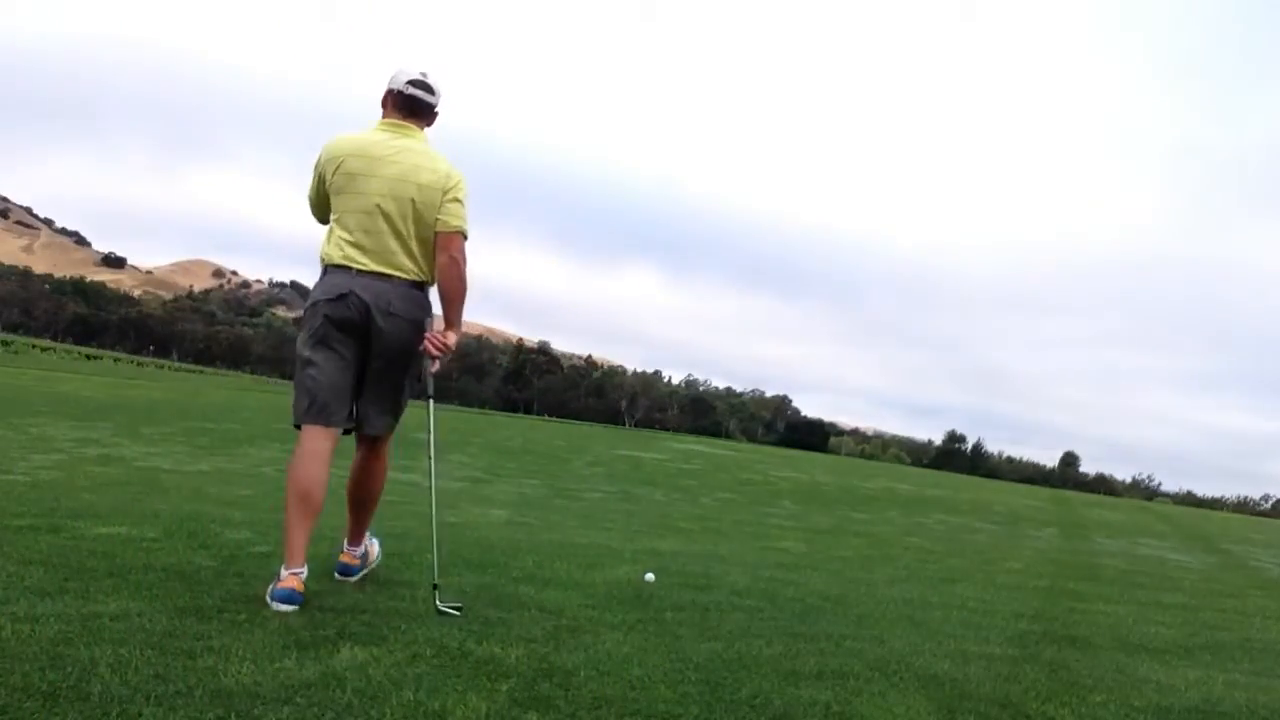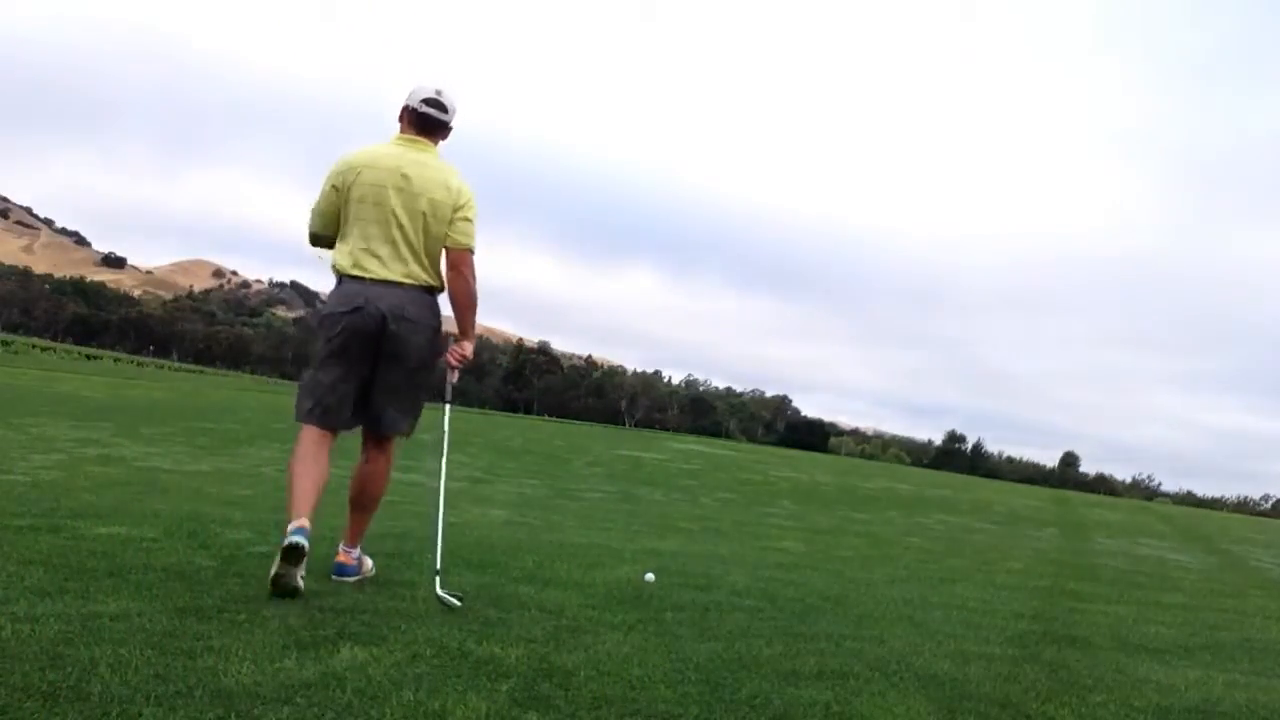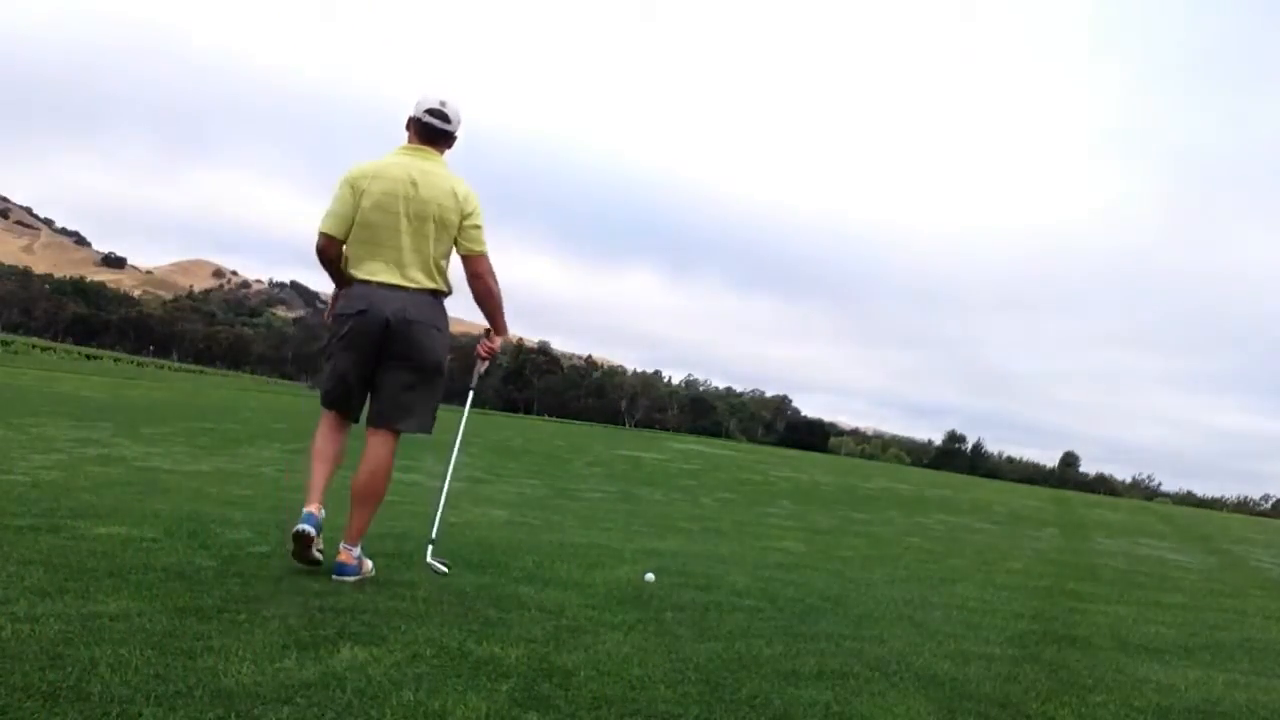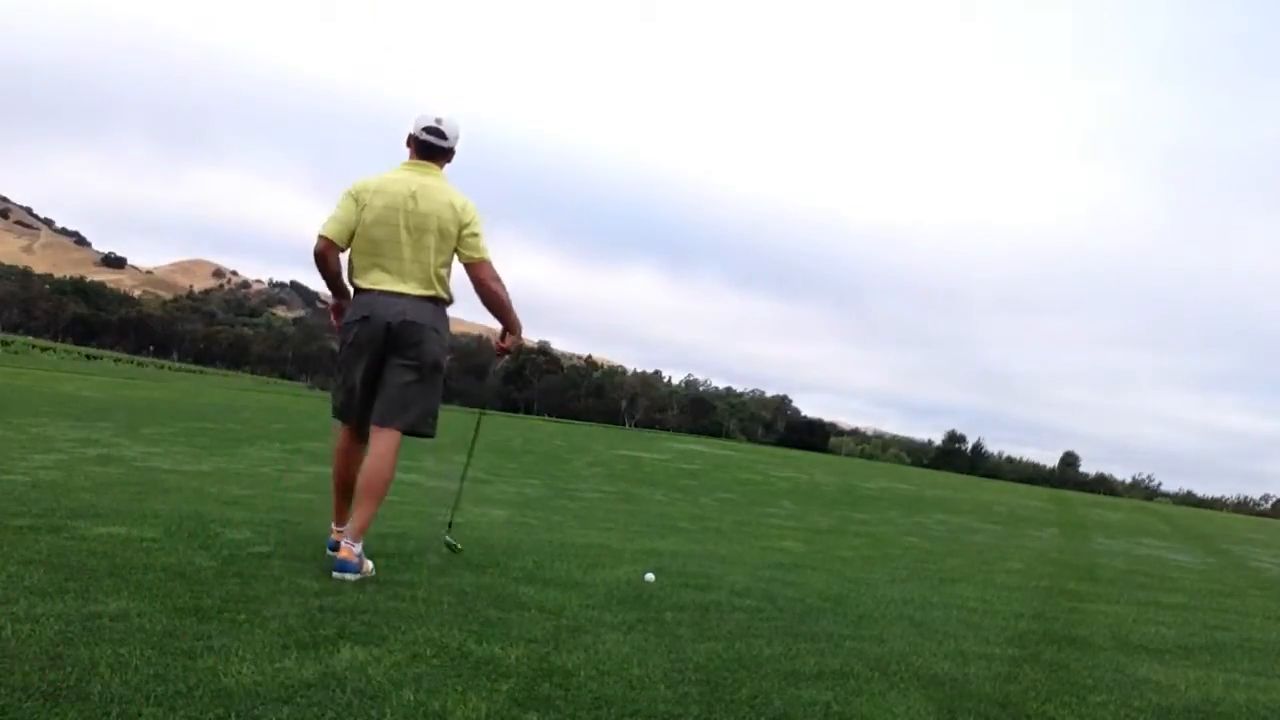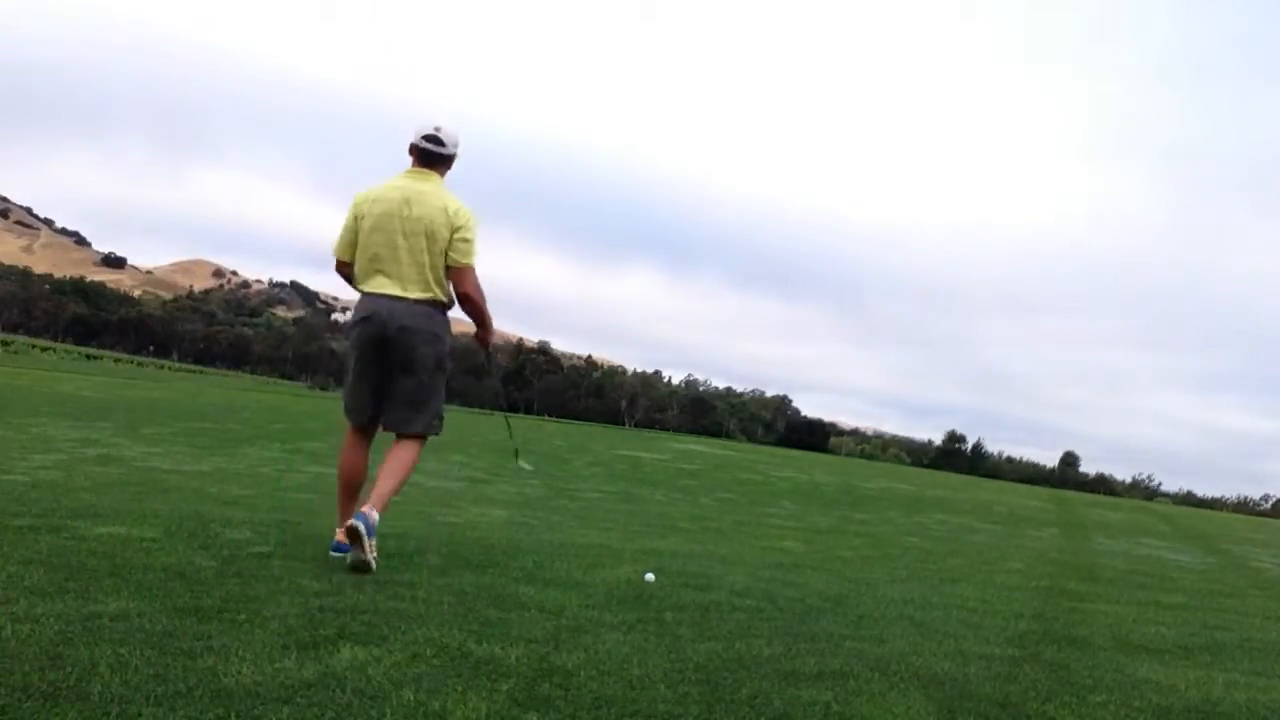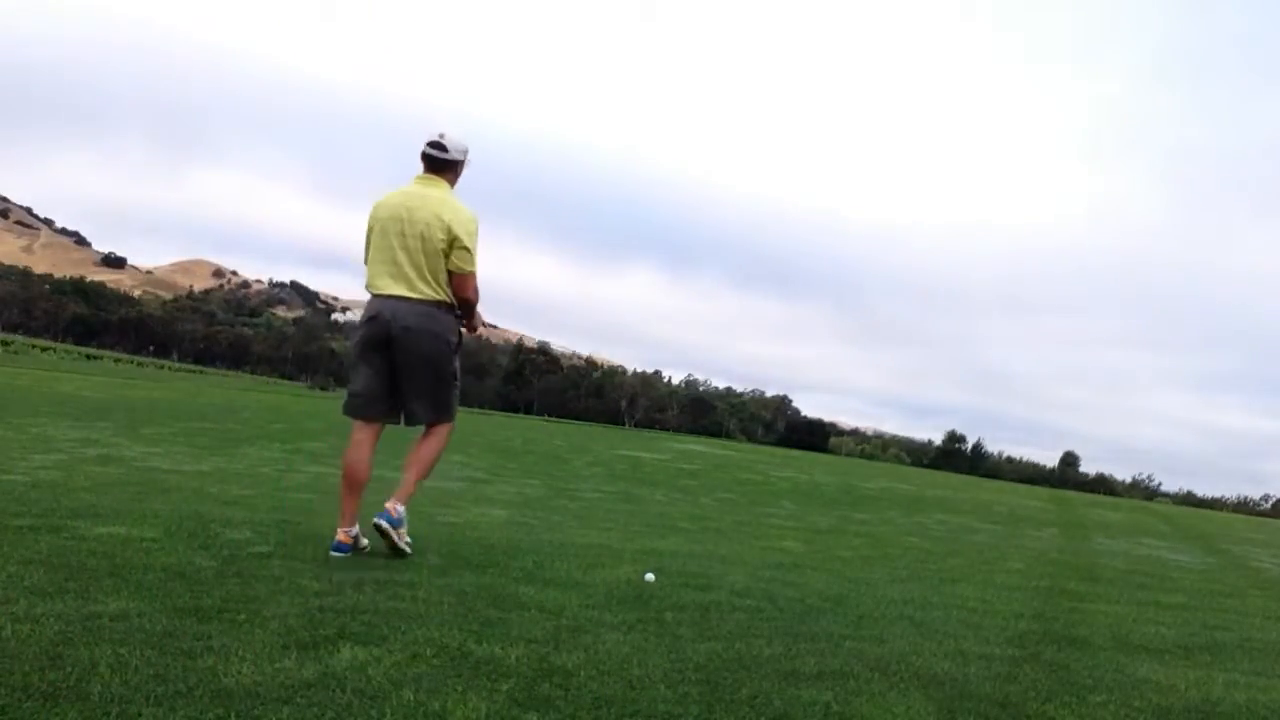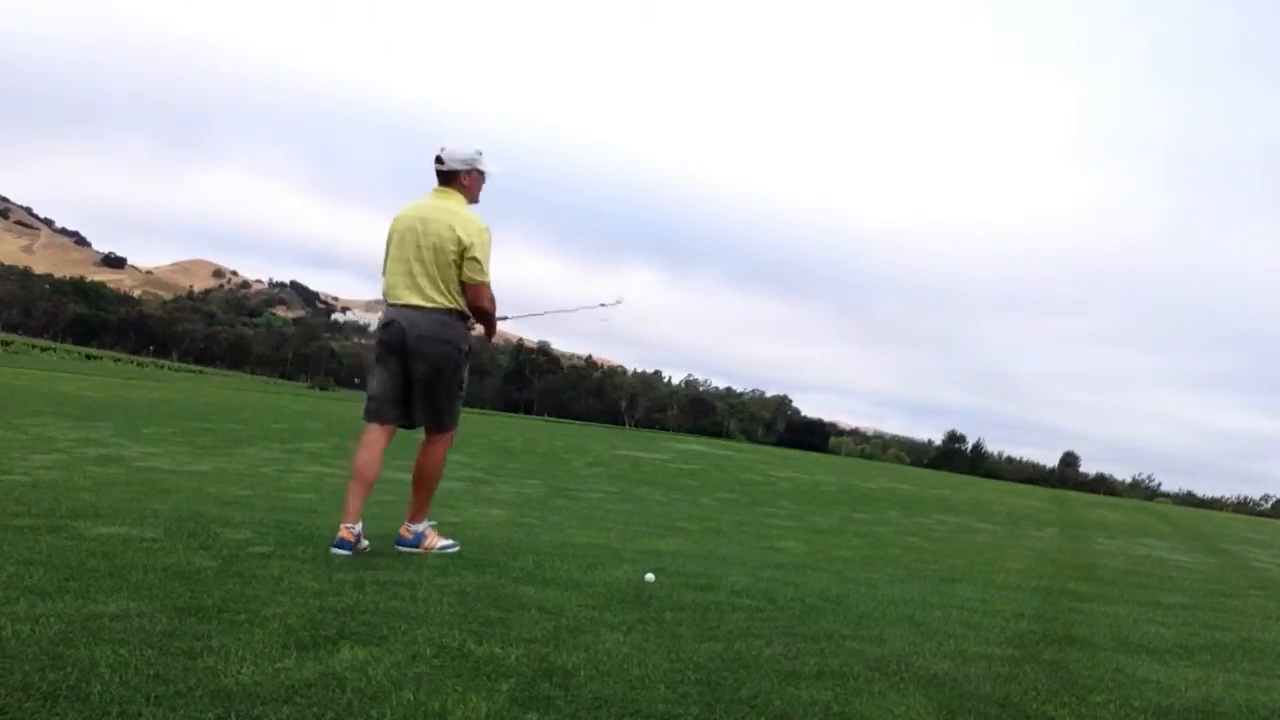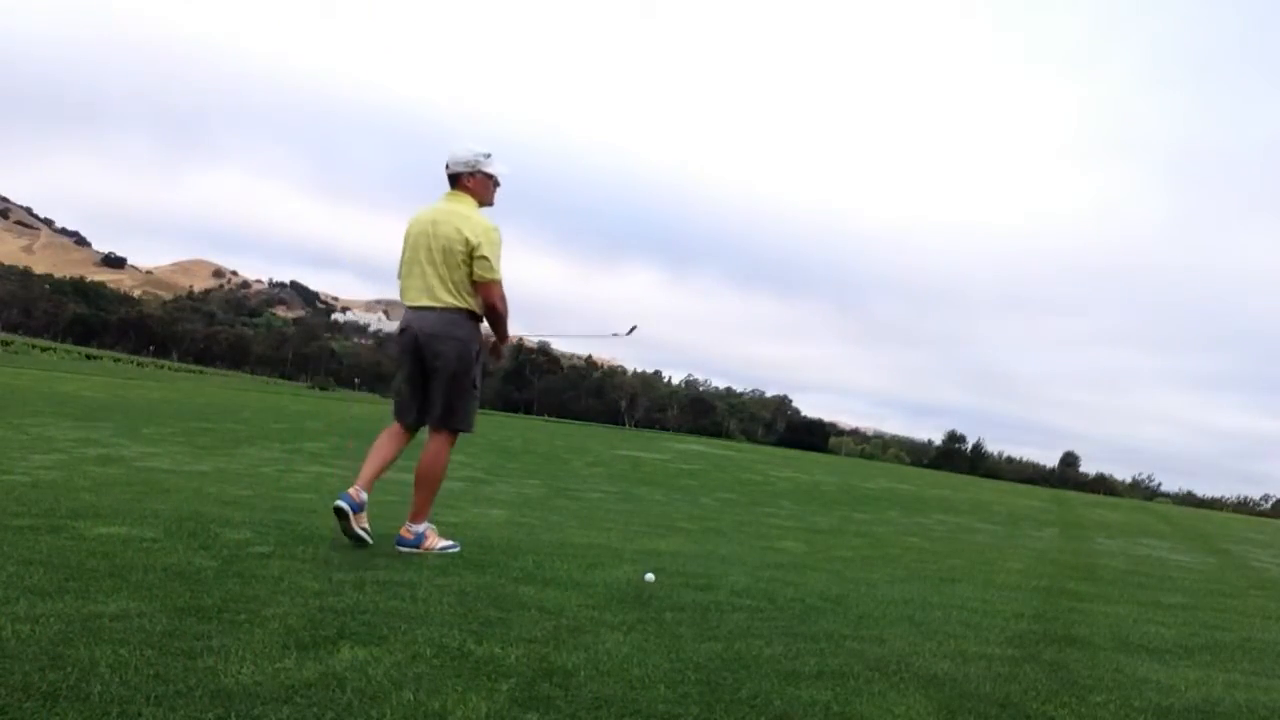
dt=0.2s
person 1, frame 1
left shoulder: (339, 150)
right shoulder: (444, 172)
right elbow: (451, 255)
right wrist: (451, 325)
left hip: (338, 291)
right hip: (403, 304)
left knee: (318, 431)
right knee: (375, 435)
left ankle: (291, 573)
right ankle: (355, 548)
person 1, frame 2
left shoulder: (354, 165)
right shoulder: (455, 187)
left elbow: (319, 235)
right elbow: (460, 269)
right wrist: (466, 336)
left hip: (353, 299)
right hip: (415, 311)
left knee: (319, 426)
right knee: (379, 438)
left ankle: (298, 528)
right ankle: (350, 552)
person 1, frame 3
left shoulder: (362, 174)
right shoulder: (459, 193)
left elbow: (327, 244)
right elbow: (479, 272)
right wrist: (497, 328)
left hip: (361, 303)
right hip: (420, 313)
left knee: (336, 415)
right knee: (383, 434)
left ankle: (312, 513)
right ankle: (349, 551)
person 1, frame 4
left shoulder: (366, 189)
right shoulder: (458, 205)
left elbow: (324, 249)
right elbow: (484, 278)
left wrist: (339, 295)
right wrist: (512, 326)
left hip: (366, 310)
right hip: (422, 320)
left knee: (353, 426)
right knee: (388, 434)
left ankle: (339, 530)
right ankle: (351, 547)
person 1, frame 5
left shoulder: (369, 199)
right shoulder: (455, 211)
left elbow: (343, 265)
right elbow: (465, 286)
right wrist: (485, 327)
left hip: (370, 315)
right hip: (424, 322)
left knee: (360, 429)
right knee: (410, 436)
left ankle: (344, 531)
right ankle: (368, 514)
person 1, frame 6
left shoulder: (385, 204)
right shoulder: (459, 215)
right elbow: (464, 290)
right wrist: (472, 318)
left hip: (378, 313)
right hip: (429, 322)
left knee: (366, 424)
right knee: (438, 424)
left ankle: (346, 531)
right ankle: (395, 508)
person 1, frame 7
left shoulder: (403, 216)
right shoulder: (472, 226)
right elbow: (480, 299)
right wrist: (490, 324)
left hip: (394, 322)
right hip: (442, 330)
left knee: (378, 426)
right knee: (438, 432)
left ankle: (350, 525)
right ankle: (414, 527)
person 1, frame 8
left shoulder: (419, 219)
right shoulder: (481, 226)
right elbow: (492, 297)
right wrist: (501, 337)
left hip: (413, 323)
right hip: (455, 329)
left knee: (405, 421)
right knee: (444, 431)
left ankle: (356, 493)
right ankle: (415, 528)
